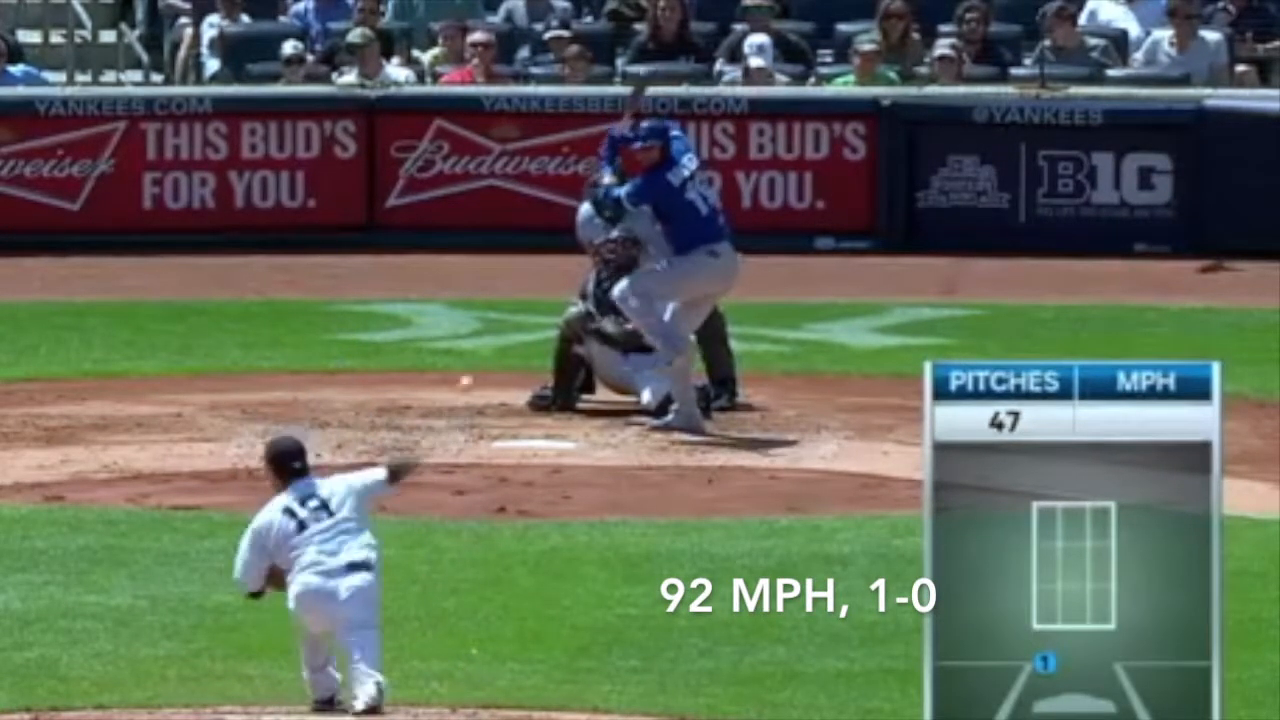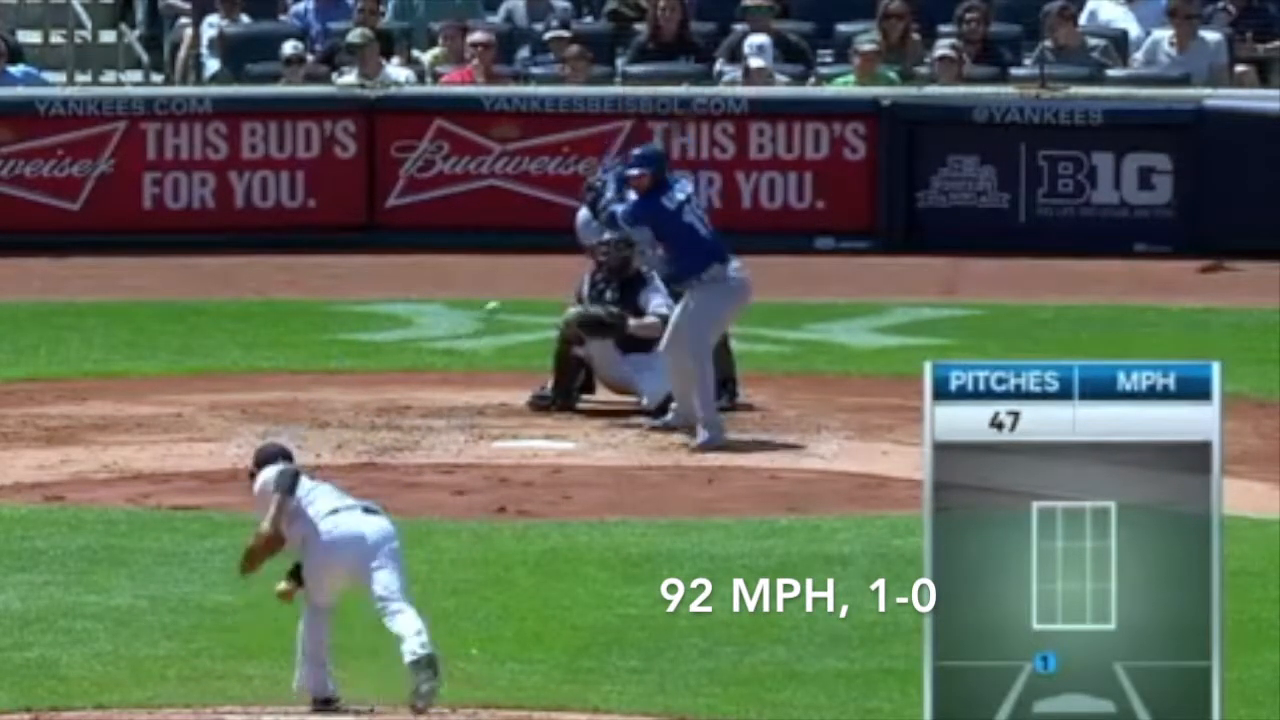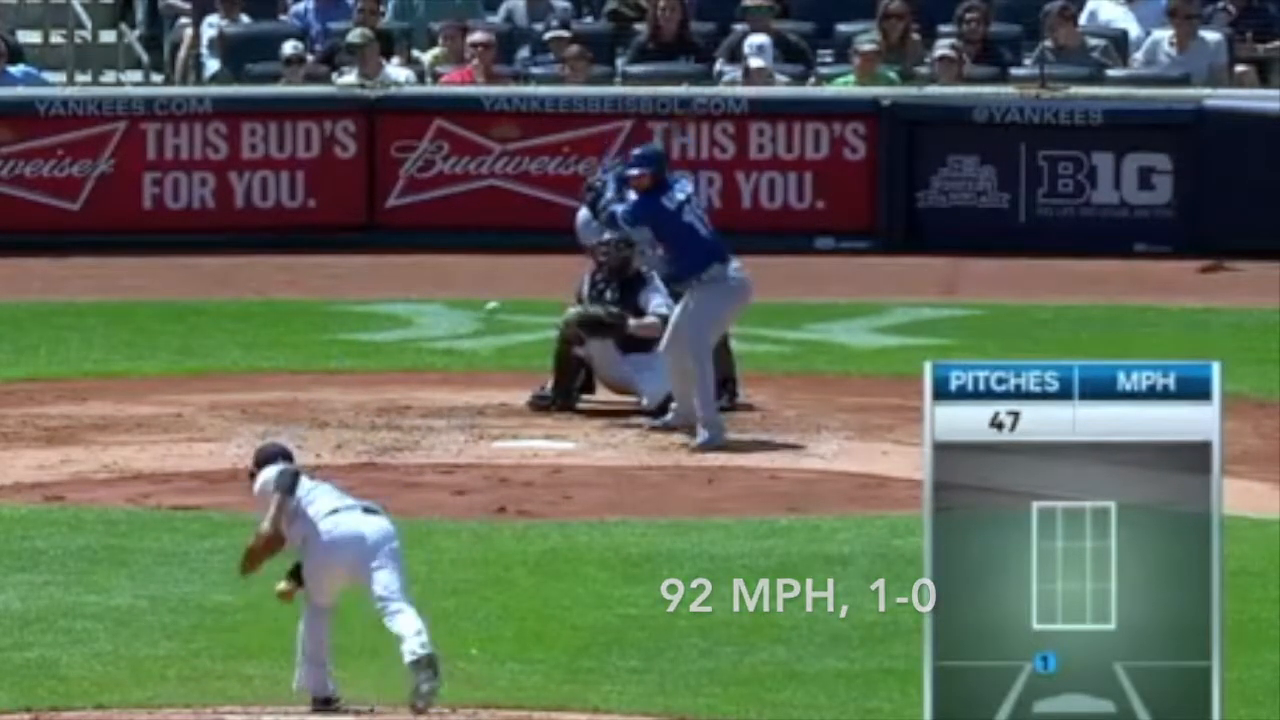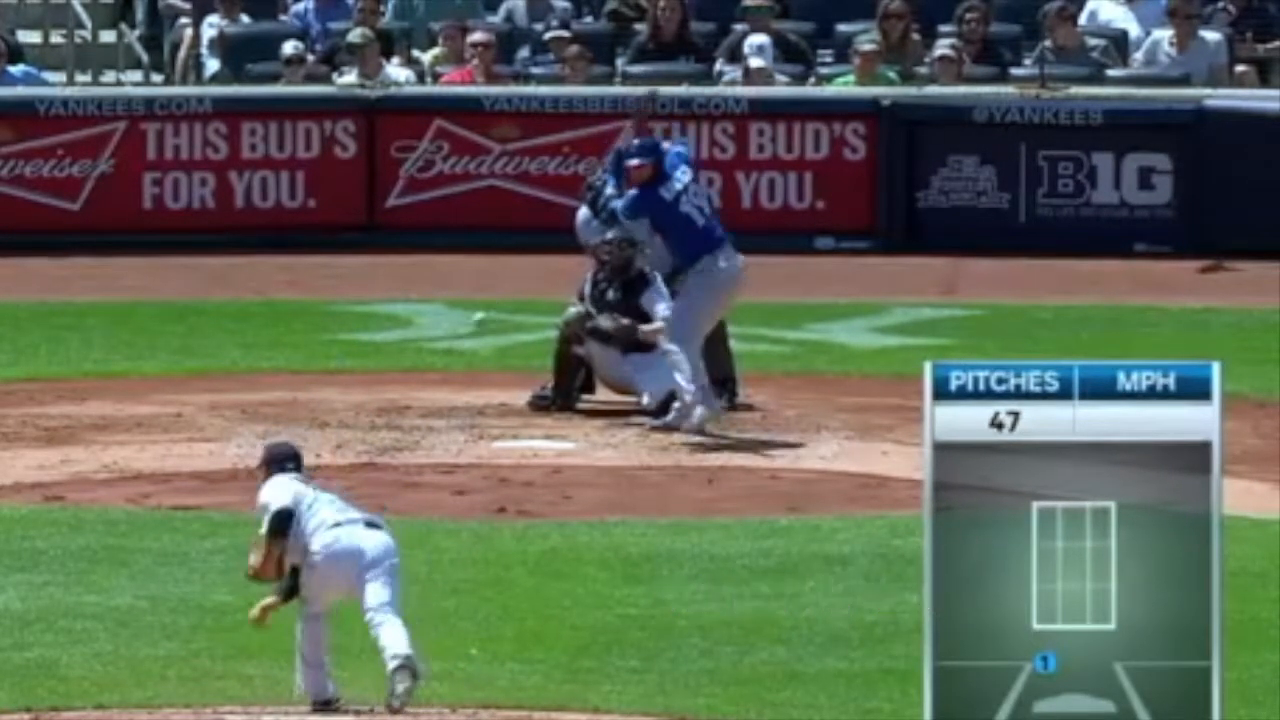
dt=0.3s
person 1, frame 1
left shoulder: (652, 182)
right shoulder: (684, 152)
left elbow: (607, 201)
right elbow: (669, 128)
left wrist: (609, 163)
right wrist: (628, 133)
left hip: (704, 261)
right hip: (721, 261)
left knee: (626, 292)
right knee: (673, 332)
left ankle: (675, 348)
right ankle: (686, 413)
person 1, frame 2
left shoulder: (648, 206)
right shoulder: (680, 185)
left elbow: (612, 217)
left wrist: (614, 188)
left hip: (720, 283)
right hip: (702, 284)
left knee: (695, 347)
right knee: (673, 349)
left ankle: (711, 429)
right ankle: (685, 413)
person 1, frame 3
left shoulder: (648, 205)
right shoulder: (680, 185)
left elbow: (611, 217)
left wrist: (613, 186)
left hip: (721, 283)
right hip: (702, 285)
left knee: (696, 347)
right knee: (672, 349)
left ankle: (711, 429)
right ankle: (685, 413)
person 1, frame 4
left shoulder: (644, 198)
right shoulder: (679, 163)
left elbow: (609, 212)
right elbow: (671, 147)
left wrist: (612, 175)
right wrist: (642, 134)
left hip: (710, 270)
right hip: (721, 266)
left knee: (679, 340)
right knee: (679, 336)
left ankle: (703, 404)
right ankle: (685, 412)
person 2, frame 1
left shoulder: (266, 519)
right shoulder: (341, 486)
left elbow: (250, 586)
right elbow: (390, 474)
left wrist: (270, 578)
right wrist: (405, 466)
left hip: (312, 592)
right hip: (358, 584)
left knee: (315, 623)
right knee: (363, 654)
left ankle: (324, 694)
right ankle: (367, 691)
person 2, frame 2
left shoulder: (270, 478)
right shoulder: (314, 487)
left elbow: (289, 475)
left wrist: (270, 521)
right wrist: (294, 581)
left hip: (334, 531)
right hip: (379, 527)
left knee: (316, 608)
right knee: (393, 602)
left ankle: (321, 692)
right ankle: (419, 655)
person 2, frame 3
left shoulder: (269, 478)
right shoulder: (313, 487)
left elbow: (289, 475)
left wrist: (271, 521)
right wrist: (294, 581)
left hip: (334, 532)
right hip: (379, 528)
left knee: (316, 609)
right knee: (393, 602)
left ankle: (321, 692)
right ankle: (419, 655)
person 2, frame 4
left shoulder: (273, 489)
right shoulder: (314, 492)
left elbow: (283, 514)
right elbow: (303, 565)
left wrist: (268, 561)
right wrist: (274, 601)
left hip: (332, 545)
right hip: (378, 541)
left knee: (312, 614)
right knee: (383, 615)
left ankle: (320, 693)
right ankle: (400, 663)
person 3, frame 1
right shoulder: (596, 280)
left wrist: (631, 331)
left hip: (648, 362)
right hip: (614, 364)
left knee: (659, 401)
left ankle: (704, 394)
right ankle: (562, 392)
person 3, frame 2
left shoulder: (647, 282)
right shoulder: (592, 281)
left elbow: (662, 324)
left wrist: (627, 324)
left hip: (649, 362)
right hip: (615, 370)
left knee: (662, 400)
right ankle: (563, 392)
person 3, frame 3
left shoulder: (646, 282)
right shoulder: (592, 281)
left elbow: (662, 324)
left wrist: (627, 324)
left hip: (648, 362)
right hip: (613, 368)
left knee: (662, 400)
right ankle: (563, 391)
person 3, frame 4
left shoulder: (649, 283)
right shoulder: (594, 281)
left elbow: (669, 327)
left wrist: (636, 331)
left hip: (648, 361)
right hip: (614, 367)
left knee: (662, 401)
left ankle: (697, 394)
right ankle: (563, 391)
